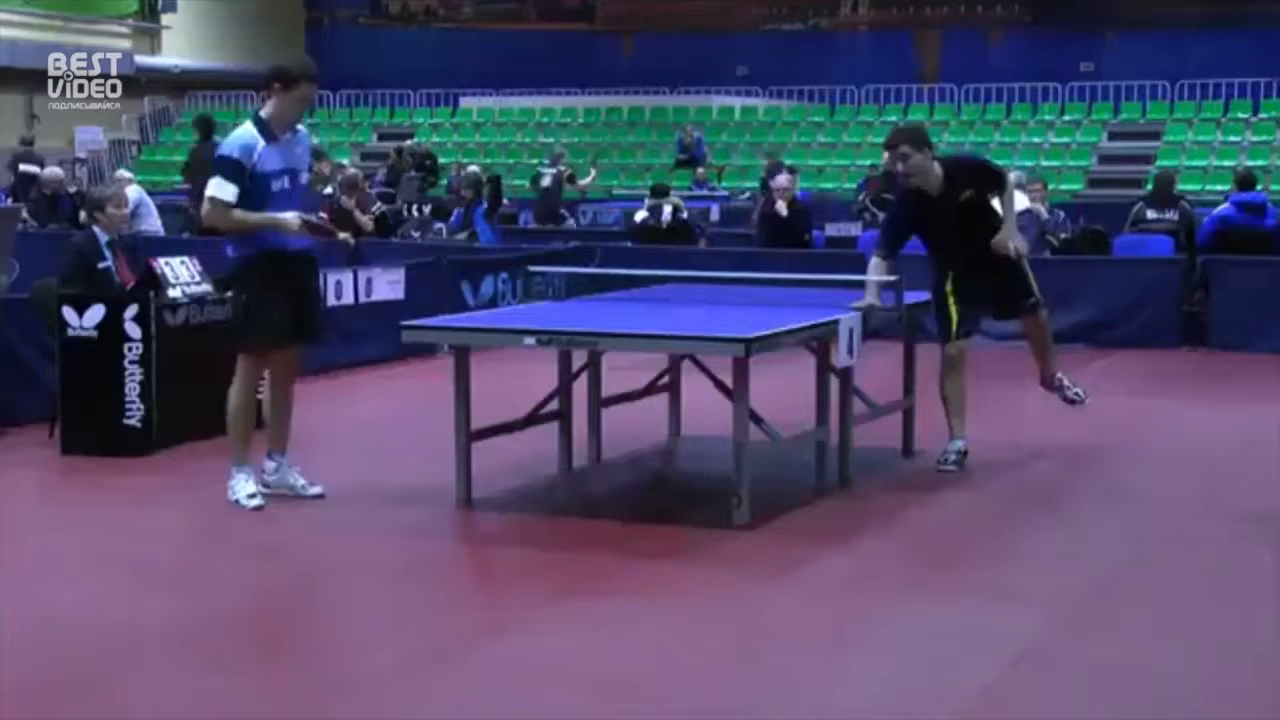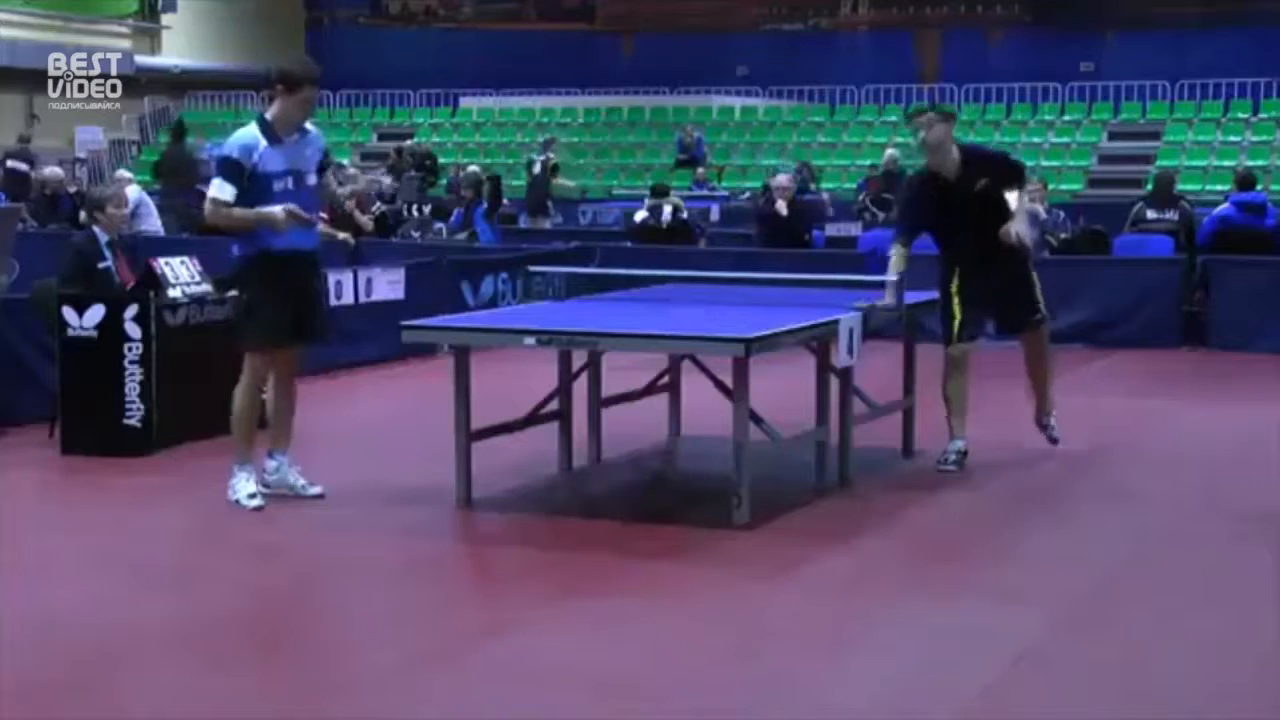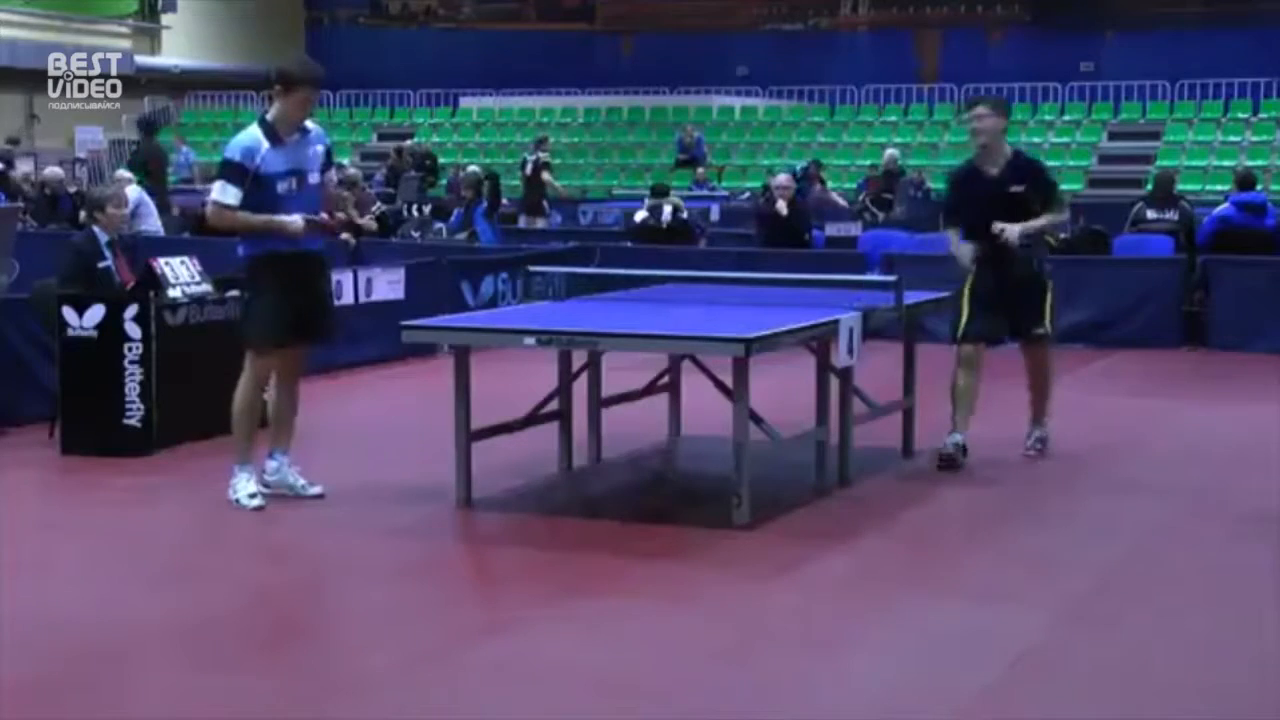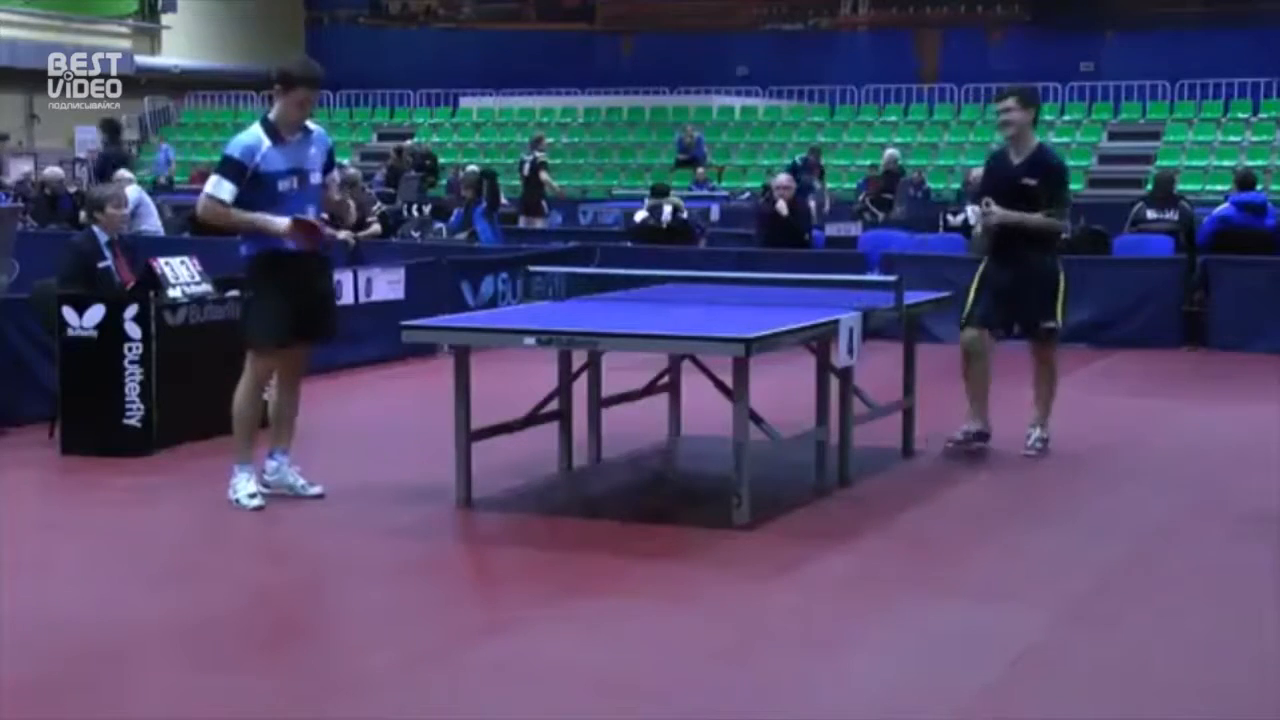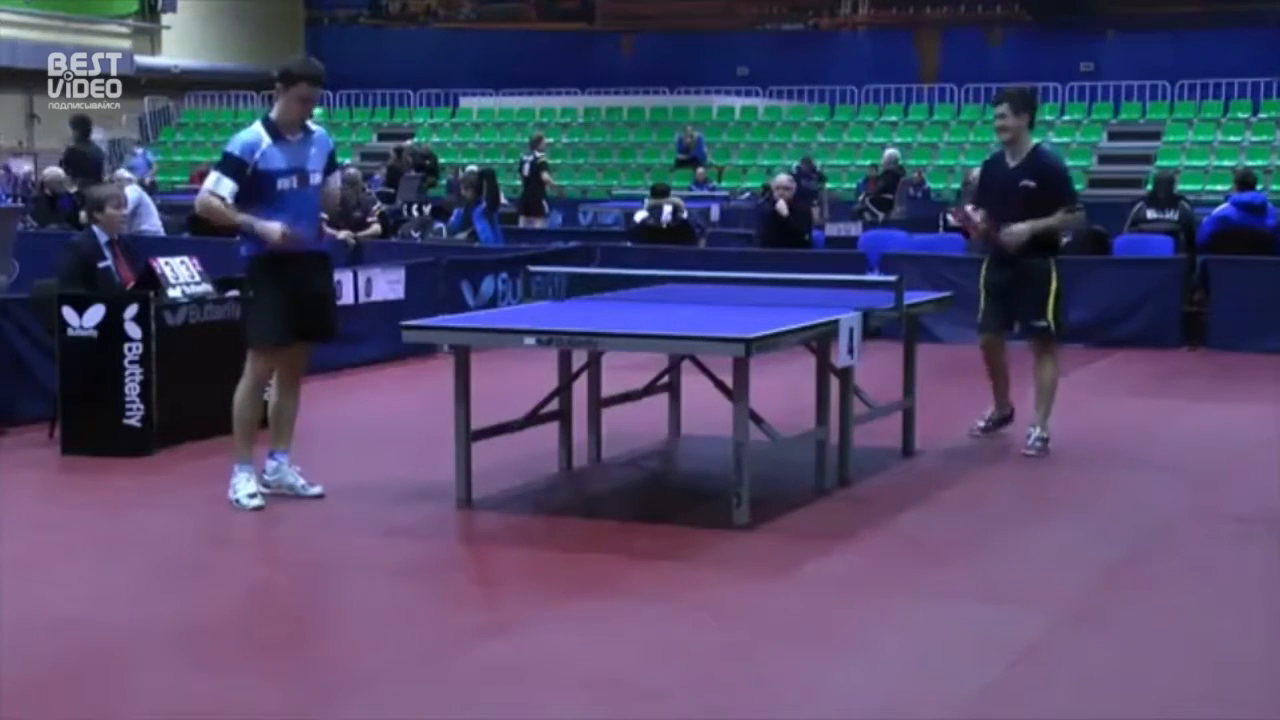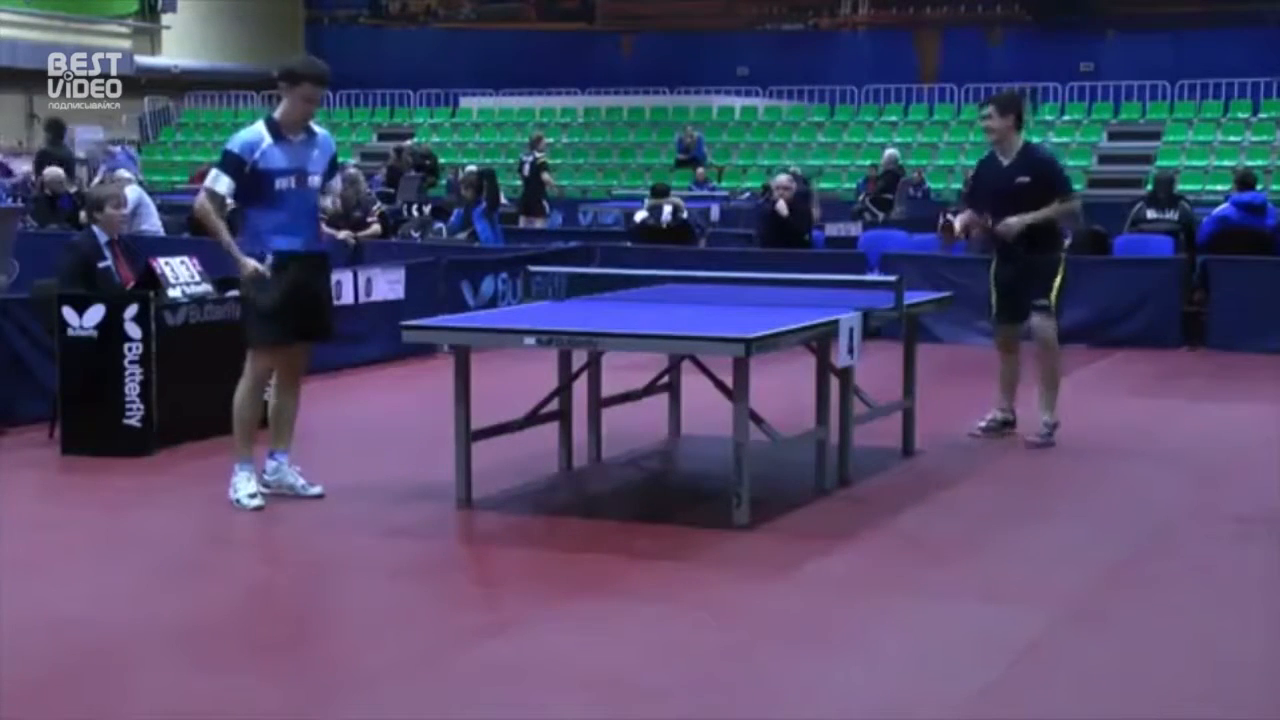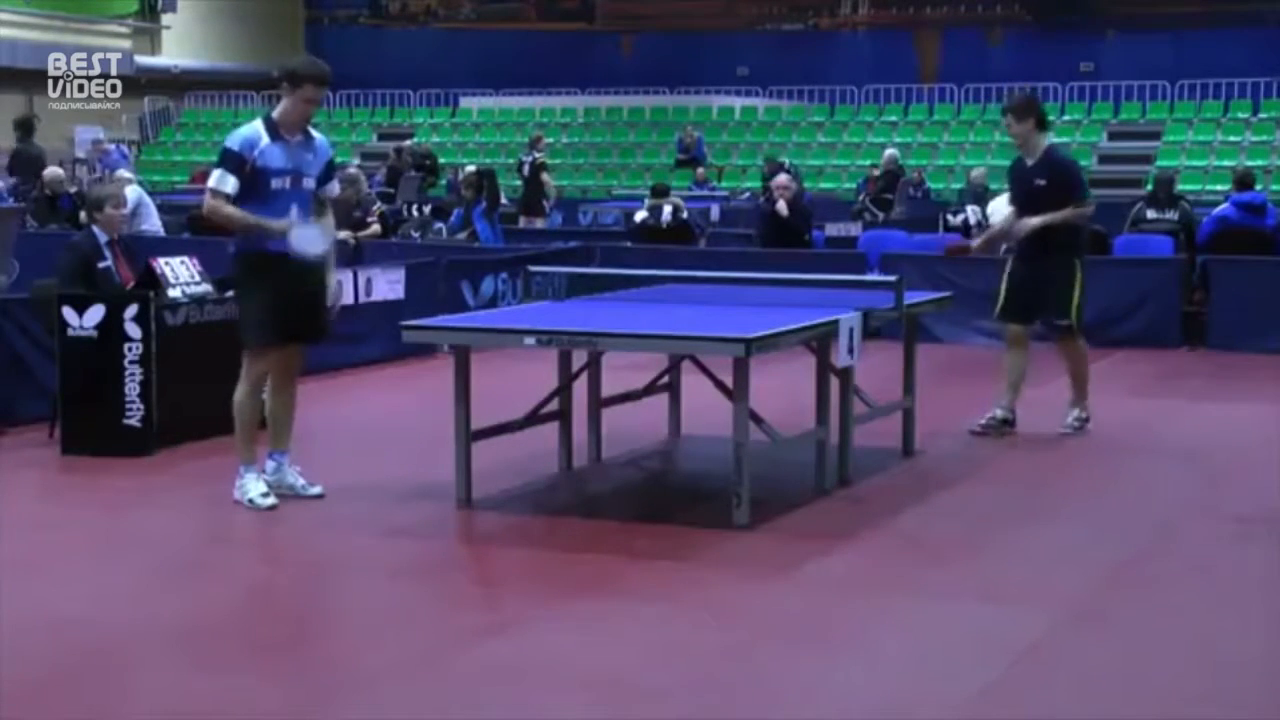
dt=0.3s
person 1, frame 1
left shoulder: (302, 139)
right shoulder: (240, 145)
right elbow: (212, 213)
right wrist: (275, 221)
left hip: (298, 263)
right hip: (259, 268)
left knee: (286, 370)
right knee: (251, 369)
left ankle: (277, 467)
right ankle: (240, 472)
person 1, frame 2
left shoulder: (314, 139)
right shoulder: (243, 145)
right elbow: (214, 211)
right wrist: (266, 214)
left hip: (305, 263)
right hip: (264, 266)
left knee: (288, 368)
right knee: (257, 369)
left ankle: (278, 465)
right ankle: (242, 473)
person 1, frame 3
left shoulder: (317, 138)
right shoulder: (246, 147)
right elbow: (216, 214)
left wrist: (331, 215)
right wrist: (279, 222)
left hip: (309, 264)
right hip: (268, 268)
left knee: (292, 369)
right knee: (259, 369)
left ankle: (278, 466)
right ankle: (242, 472)
person 1, frame 4
left shoulder: (320, 139)
right shoulder: (248, 146)
right elbow: (207, 207)
left wrist: (340, 208)
right wrist: (265, 222)
left hip: (311, 264)
right hip: (269, 267)
left knee: (293, 368)
right knee: (259, 367)
left ankle: (278, 465)
right ankle: (242, 472)
person 1, frame 5
left shoulder: (321, 140)
right shoulder: (249, 144)
right elbow: (206, 203)
left wrist: (332, 199)
right wrist: (258, 226)
left hip: (313, 264)
right hip: (270, 267)
left knee: (293, 369)
right knee: (260, 368)
left ankle: (278, 466)
right ankle: (242, 472)
person 1, frame 6
left shoulder: (324, 142)
right shoulder: (249, 143)
right elbow: (204, 204)
left wrist: (329, 204)
right wrist: (240, 256)
left hip: (311, 266)
right hip: (267, 268)
left knee: (293, 369)
right knee: (260, 368)
left ankle: (278, 465)
right ankle: (242, 471)
person 1, frame 7
left shoulder: (320, 147)
right shoulder: (246, 141)
right elbow: (213, 205)
left wrist: (328, 270)
right wrist: (272, 228)
left hip: (302, 269)
right hip: (261, 267)
left knee: (289, 370)
right knee: (257, 369)
left ankle: (279, 466)
right ankle: (248, 473)
person 2, frame 1
left shoulder: (968, 167)
right shoulder: (906, 204)
left elbow: (1005, 184)
right elbow: (881, 254)
left wrist: (1010, 226)
right wrist: (872, 293)
left hip: (999, 256)
right hip: (957, 274)
left knee: (1035, 317)
right knee: (953, 353)
left ankle: (1050, 375)
right ankle: (957, 441)
person 2, frame 2
left shoulder: (988, 160)
right shoulder: (919, 188)
left elbow: (1023, 184)
right elbow: (901, 242)
left wrist: (1019, 217)
right wrist: (892, 288)
left hip: (1009, 261)
right hip: (963, 272)
left knee: (1036, 337)
right knee: (957, 354)
left ankle: (1044, 412)
right ankle: (957, 441)
person 2, frame 3
left shoulder: (1029, 168)
right shoulder: (963, 177)
left elbow: (1059, 215)
right elbow: (951, 226)
left wrist: (1022, 228)
right wrist: (959, 247)
left hip: (1026, 271)
right hip: (983, 274)
left knee: (1037, 353)
right knee: (968, 354)
left ankle: (1038, 426)
right ankle: (957, 437)
person 2, frame 4
left shoulder: (1049, 164)
right shoulder: (995, 162)
left elbow: (1057, 223)
left wrist: (1006, 217)
right wrist: (986, 222)
left hip: (1039, 267)
right hip: (998, 264)
left knee: (1043, 347)
right knee: (972, 339)
left ankle: (1039, 428)
right ankle: (978, 424)
person 2, frame 5
left shoulder: (1048, 165)
right shoulder: (991, 166)
left elbow: (1074, 217)
right elbow: (981, 214)
left wrist: (1029, 228)
right wrist: (973, 222)
left hip: (1036, 267)
right hip: (997, 265)
left knee: (1043, 345)
right knee: (989, 341)
left ankle: (1040, 428)
right ankle: (1002, 407)
person 2, frame 6
left shoulder: (1041, 160)
right shoulder: (985, 167)
left elbow: (1071, 204)
right elbow: (976, 213)
left wrist: (1028, 219)
right wrist: (963, 222)
left hip: (1043, 257)
right hip: (1006, 260)
left knee: (1042, 329)
right knee: (1006, 336)
left ankle: (1049, 415)
right ankle: (1005, 413)
person 2, frame 7
left shoulder: (1062, 164)
right shoulder: (1017, 167)
left elbow: (1085, 210)
left wrist: (1040, 222)
right wrist: (985, 237)
left hip: (1060, 263)
right hip: (1024, 261)
left knee: (1068, 337)
right knee: (1015, 335)
left ankle: (1080, 408)
right ankle: (1005, 412)
